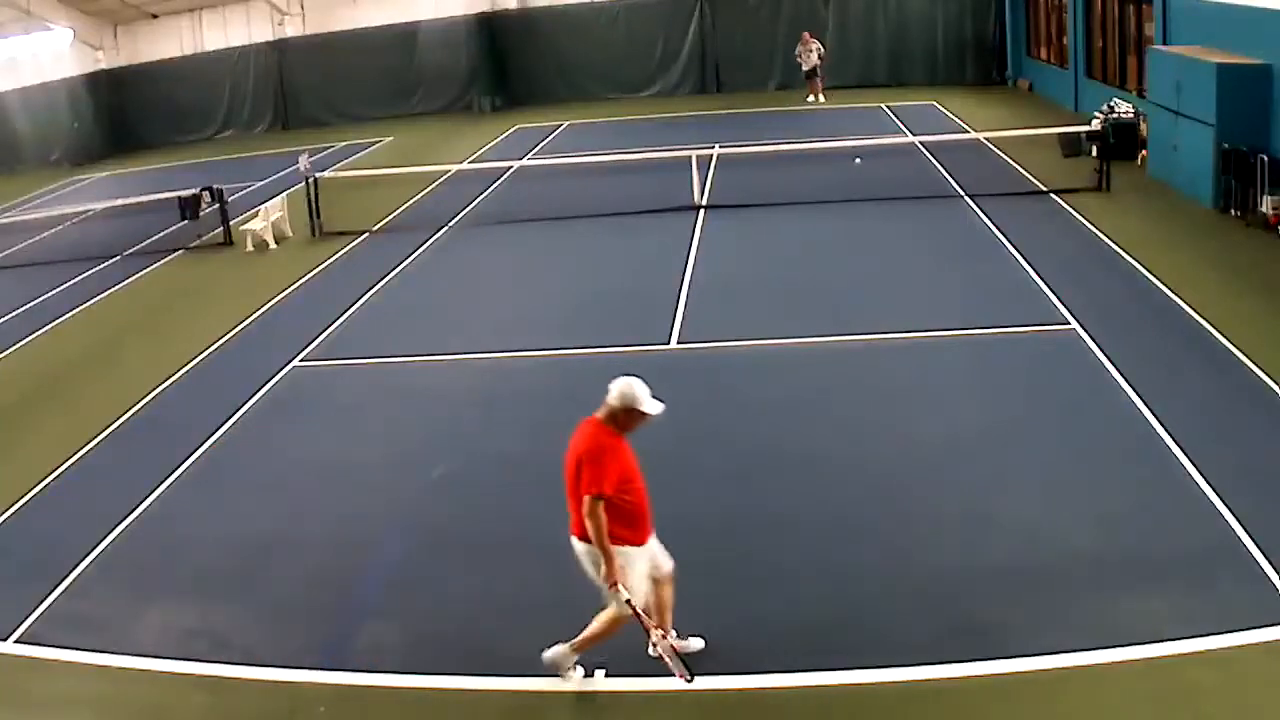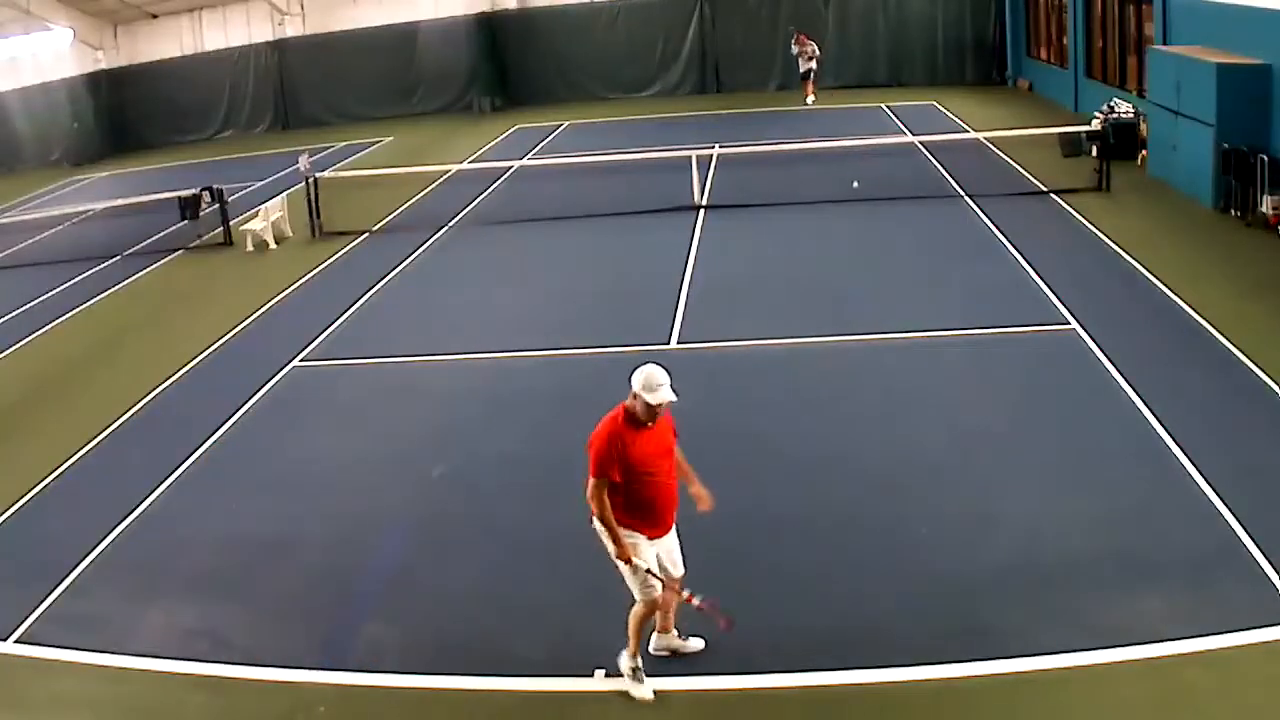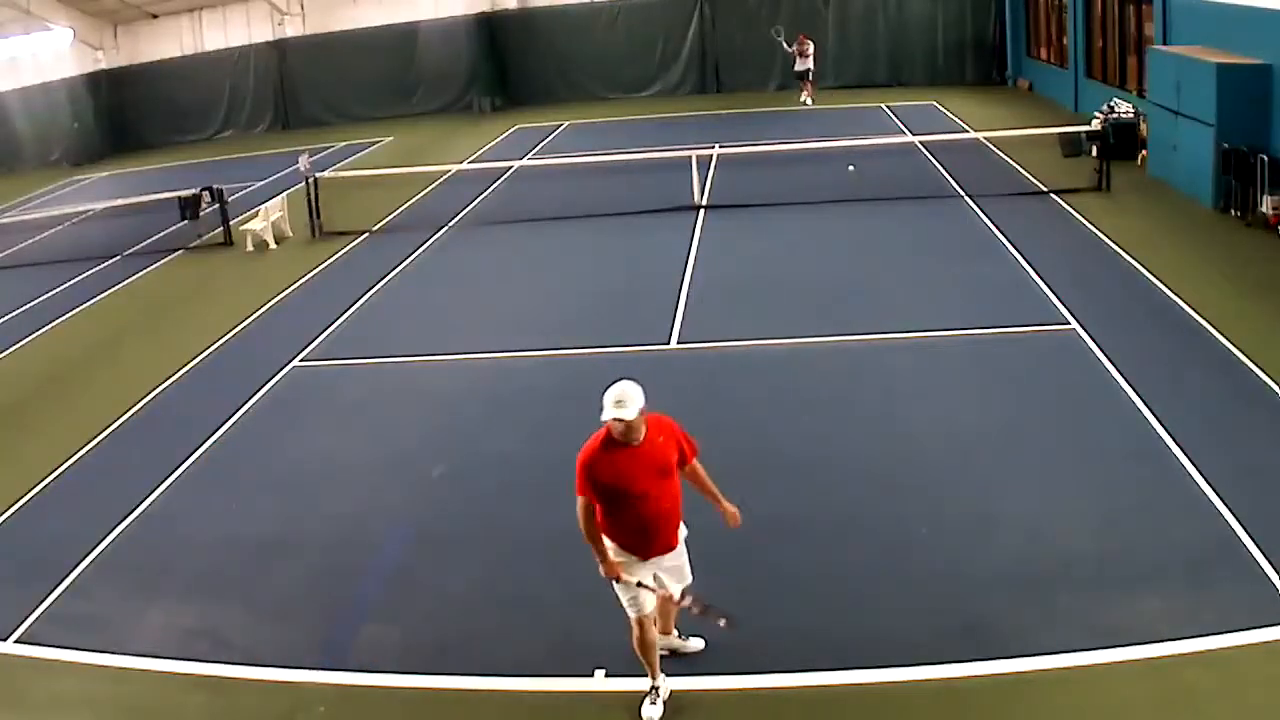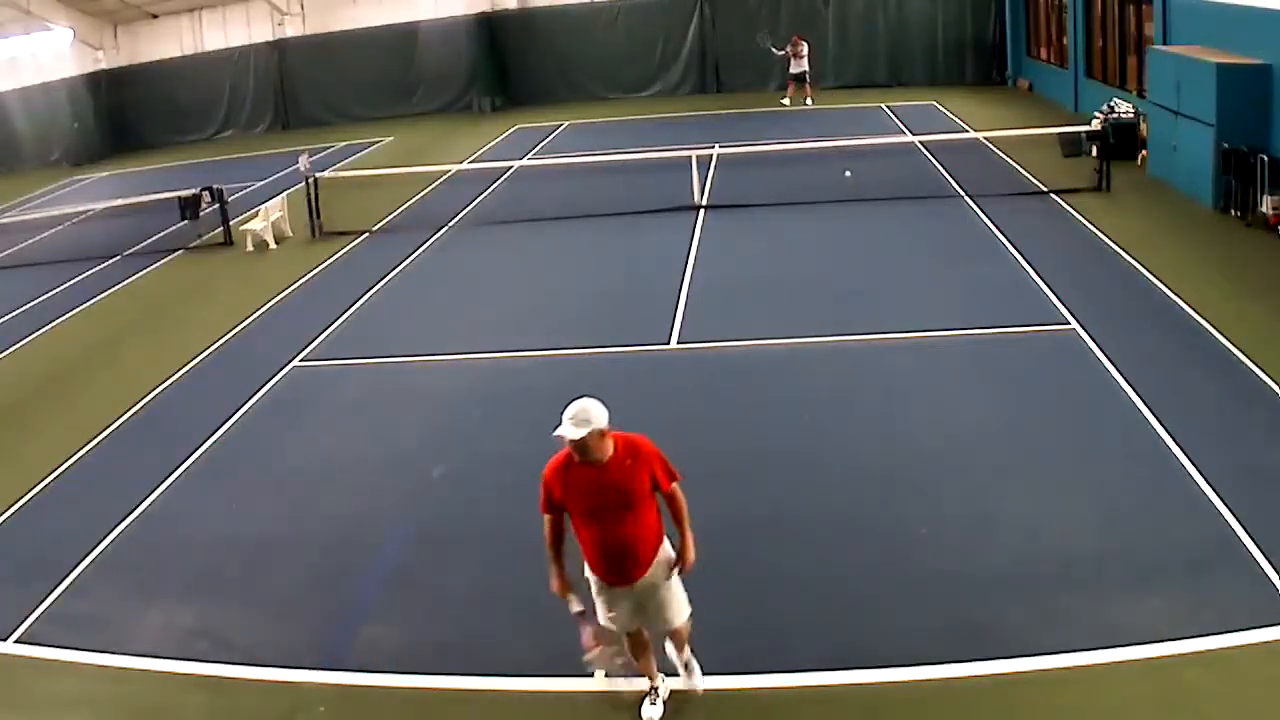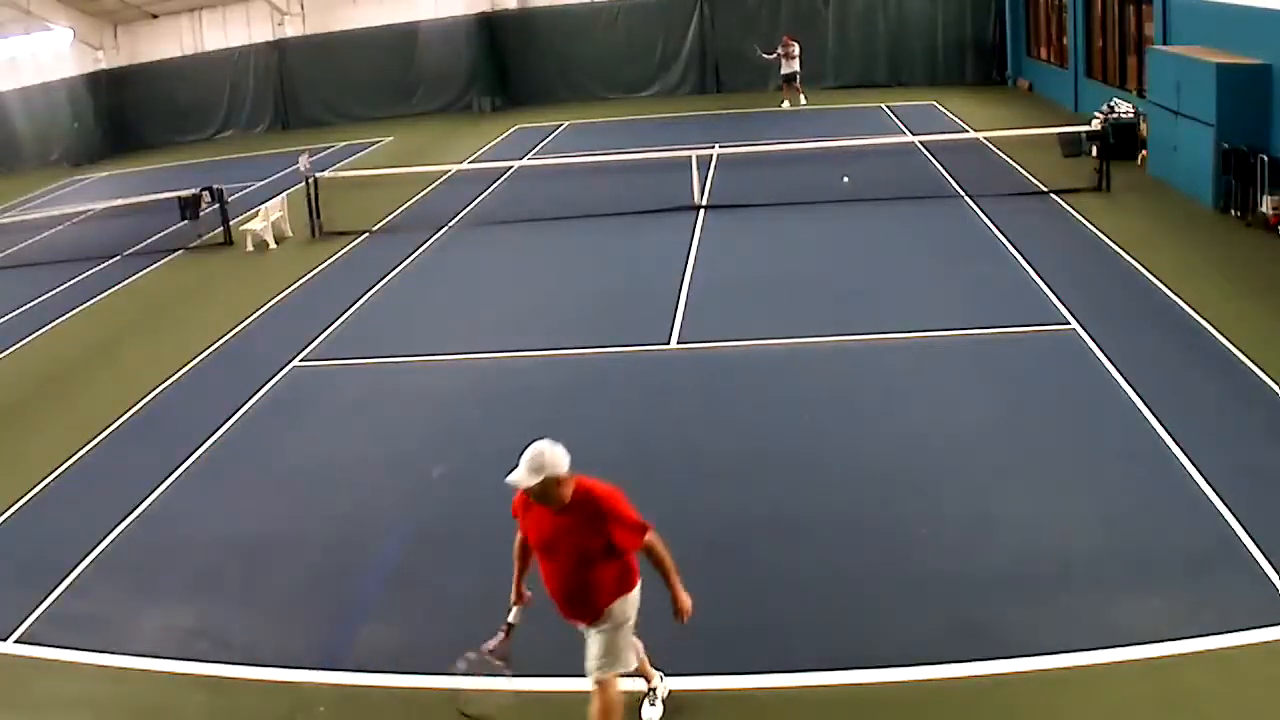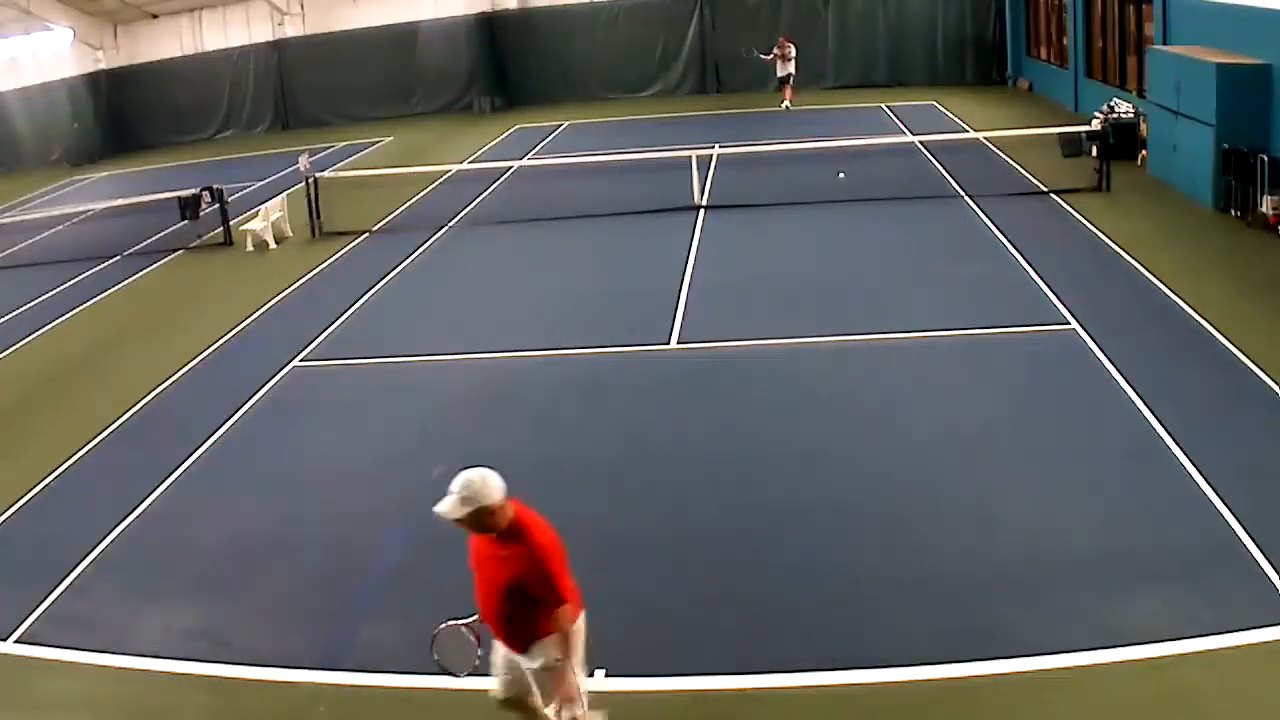
dt=0.3s
person 1, frame 1
left shoulder: (597, 428)
right shoulder: (600, 448)
right elbow: (592, 512)
right wrist: (609, 560)
right hip: (609, 544)
left knee: (663, 576)
right knee: (626, 608)
left ankle: (665, 639)
right ankle: (565, 654)
person 1, frame 2
left shoulder: (661, 416)
right shoulder: (611, 434)
right elbow: (596, 493)
left wrist: (694, 484)
right wrist: (617, 541)
left hip: (663, 523)
right hip: (628, 530)
left knee: (672, 581)
right knee: (651, 597)
left ankle: (665, 637)
right ankle: (631, 660)
person 1, frame 3
left shoulder: (667, 429)
right shoulder: (593, 455)
left elbow: (689, 465)
right elbow: (586, 511)
left wrist: (720, 502)
right wrist: (603, 559)
left hip: (670, 539)
right hip: (626, 551)
left knee: (674, 593)
right knee: (642, 619)
left ankle: (666, 637)
right ankle: (656, 684)
person 1, frame 4
left shoulder: (641, 452)
right shoulder: (557, 472)
left elbow: (672, 491)
right elbow: (553, 522)
left wrist: (686, 540)
right wrist: (558, 572)
left hip: (651, 560)
right hip: (603, 573)
left knee: (676, 625)
right knee: (633, 632)
left ankle: (681, 652)
right ankle: (656, 684)
person 1, frame 5
left shoulder: (603, 504)
right shoulder: (525, 501)
left elbow: (649, 543)
right elbow: (524, 537)
left wrist: (677, 590)
right wrist: (518, 582)
left hip: (614, 601)
right hip: (574, 605)
left knee: (602, 683)
right knee: (620, 647)
right ankle: (654, 682)
person 1, frame 6
left shoulder: (536, 547)
right shoulder: (490, 522)
left elbow: (563, 612)
left wrist: (565, 672)
left hip: (548, 638)
right knee: (512, 698)
